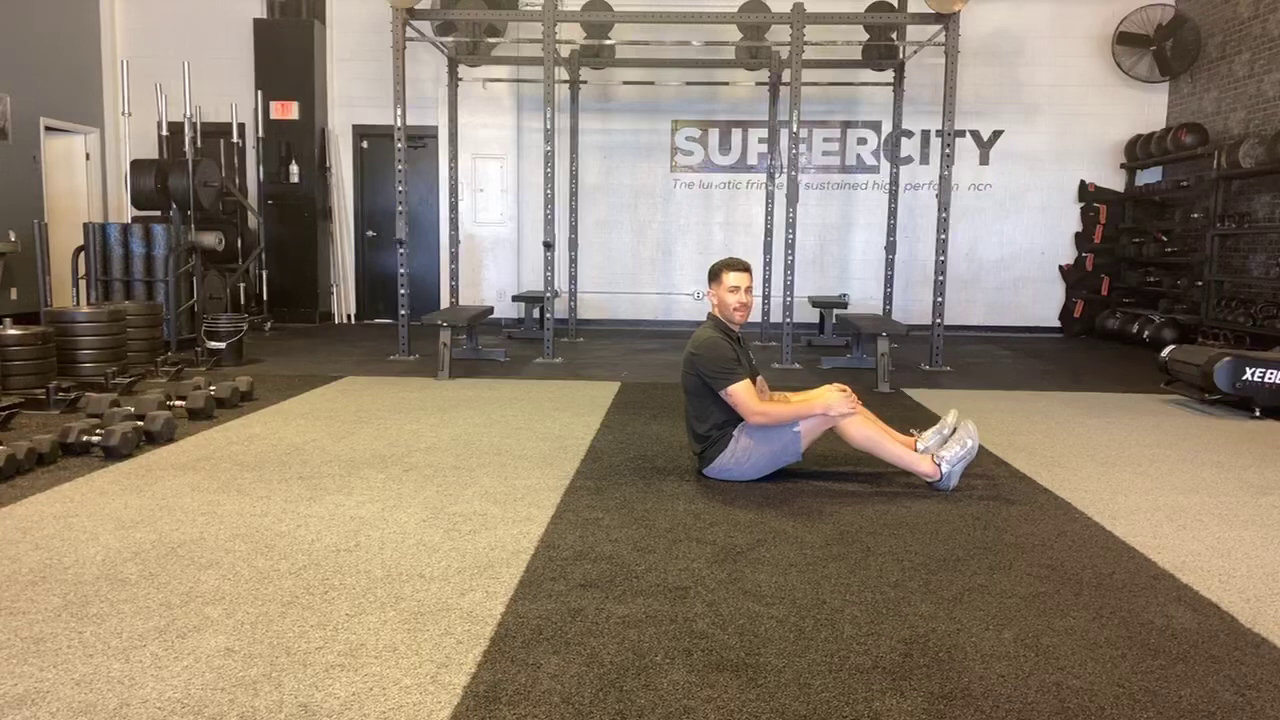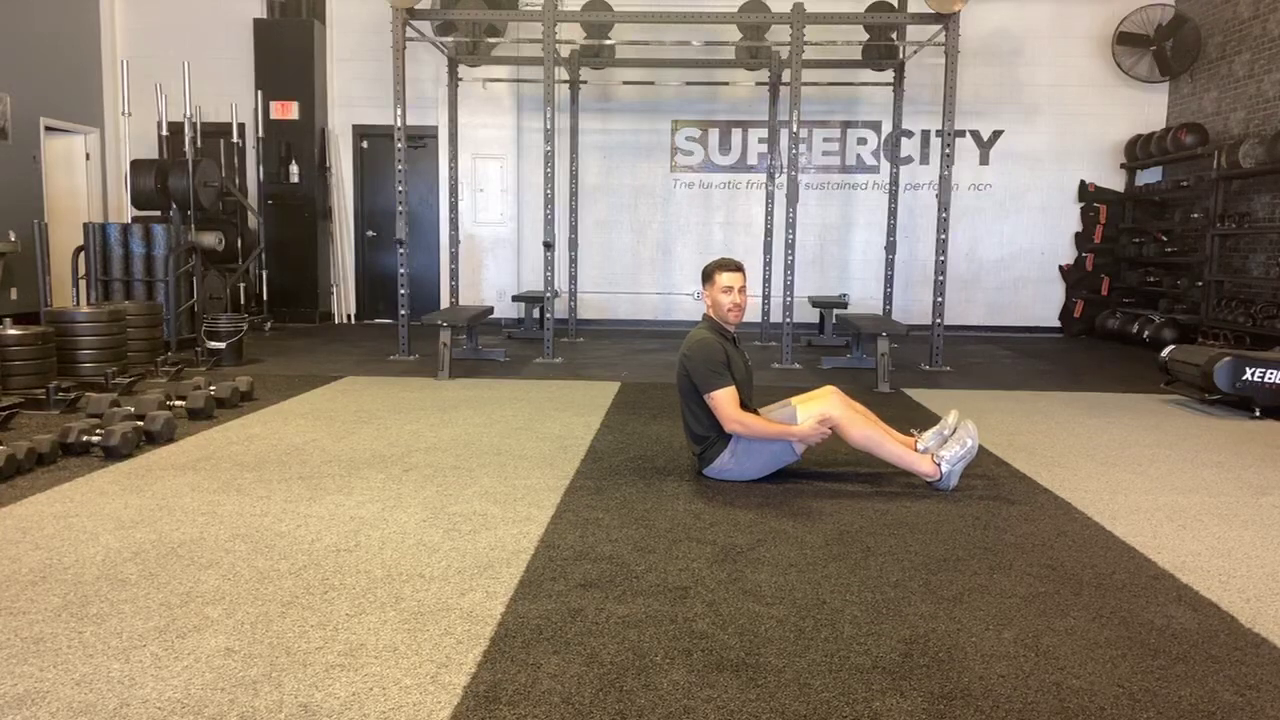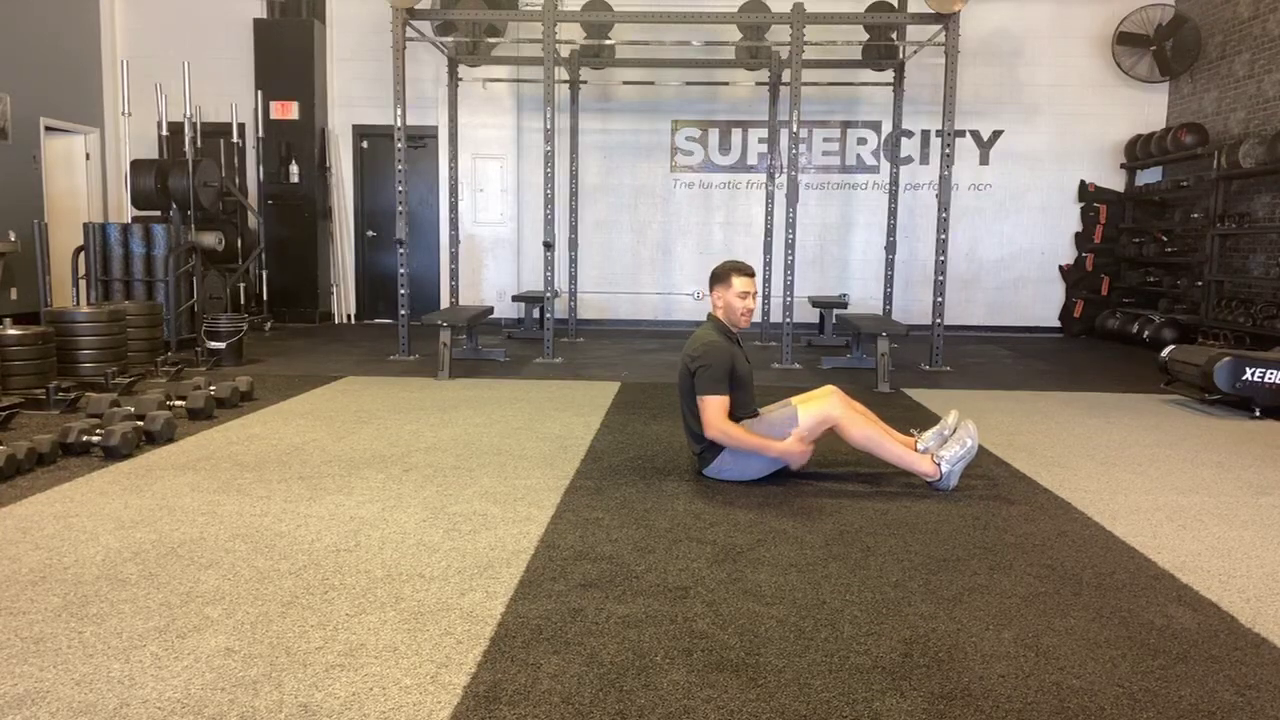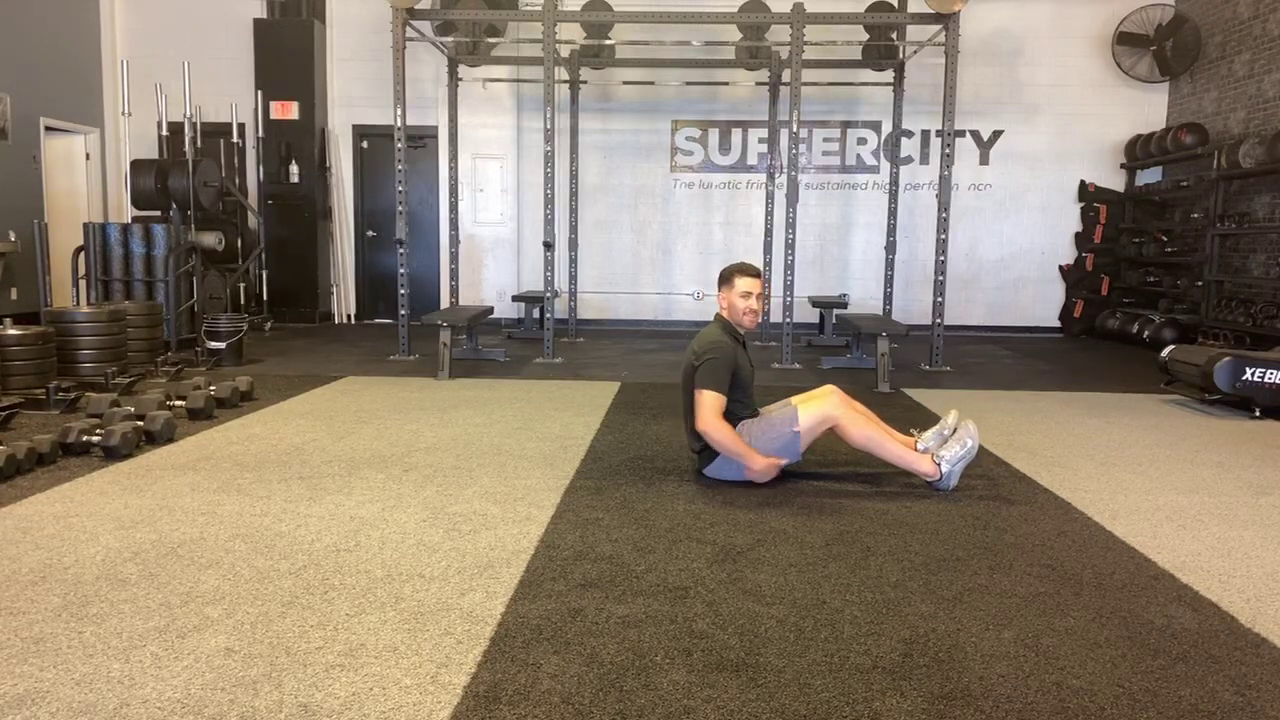
dt=1s
person 1, frame 1
left shoulder: (729, 338)
right shoulder: (711, 345)
left elbow: (764, 398)
right elbow: (756, 412)
left wrist: (821, 396)
right wrist: (821, 406)
left hip: (736, 439)
right hip: (725, 453)
left knee: (831, 396)
right knee: (832, 409)
left ankle: (914, 446)
right ankle: (932, 469)
person 1, frame 2
left shoulder: (724, 338)
right shoulder: (705, 346)
right elbow: (733, 421)
left wrist: (797, 422)
right wrist: (799, 432)
left hip: (737, 441)
right hip: (725, 454)
left knee: (830, 394)
right knee: (831, 407)
left ankle: (916, 445)
right ankle: (933, 469)
person 1, frame 3
left shoulder: (721, 337)
right shoulder: (713, 348)
right elbow: (714, 428)
left wrist: (773, 438)
right wrist: (779, 449)
left hip: (739, 433)
right hip: (727, 456)
left knee: (831, 394)
right knee: (832, 408)
left ankle: (916, 446)
right ankle: (933, 469)
person 1, frame 4
left shoulder: (727, 338)
right shoulder: (717, 348)
right elbow: (707, 422)
right wrist: (752, 462)
left hip: (742, 432)
right hip: (726, 455)
left knee: (830, 394)
right knee: (832, 408)
left ankle: (915, 445)
right ankle: (932, 469)
